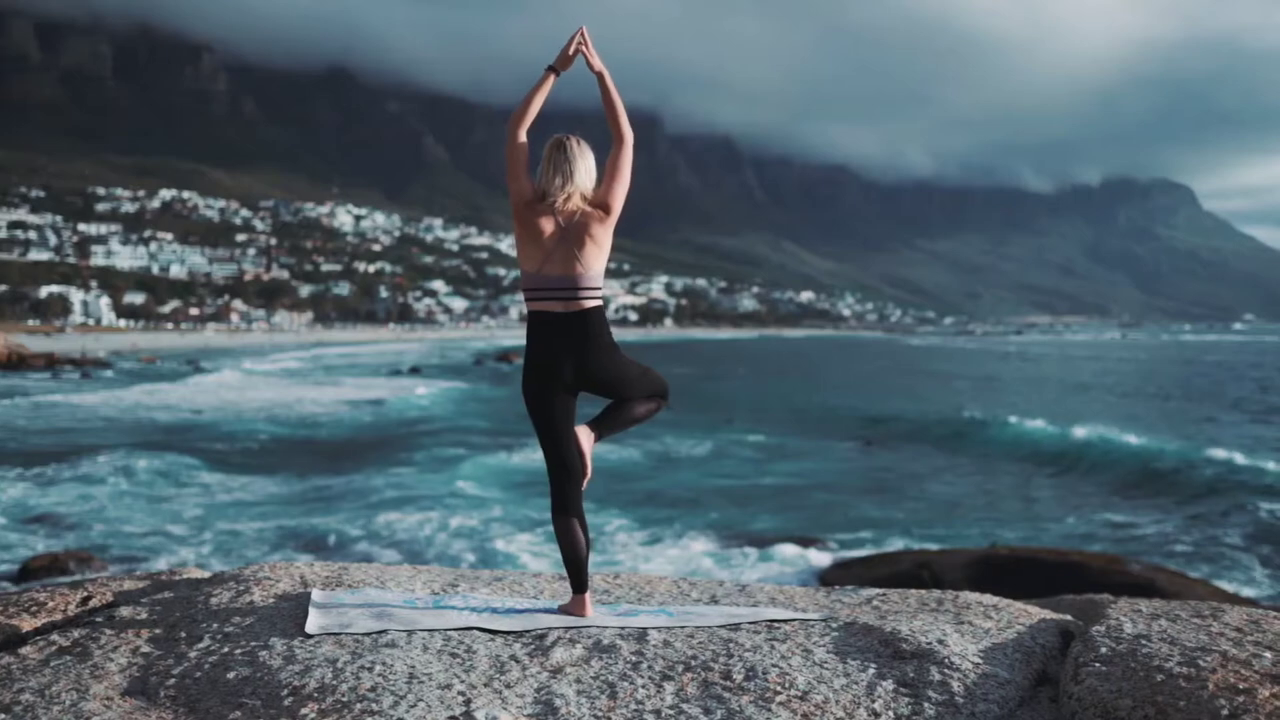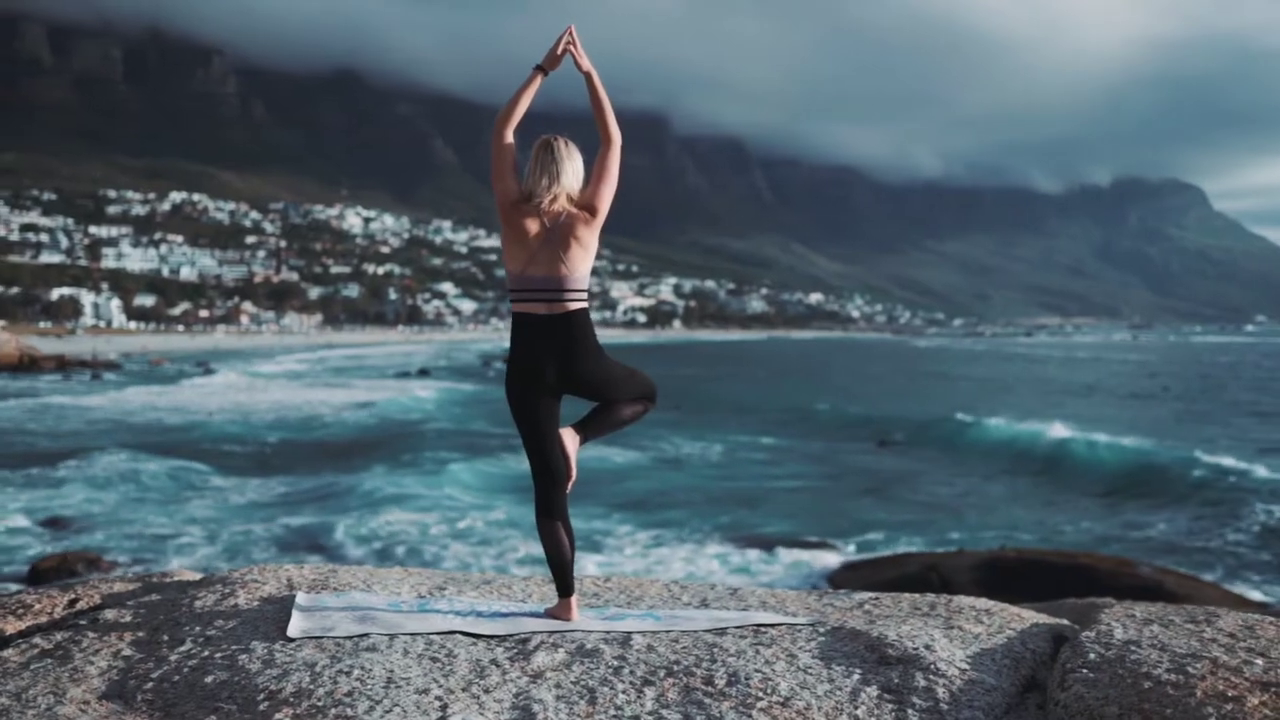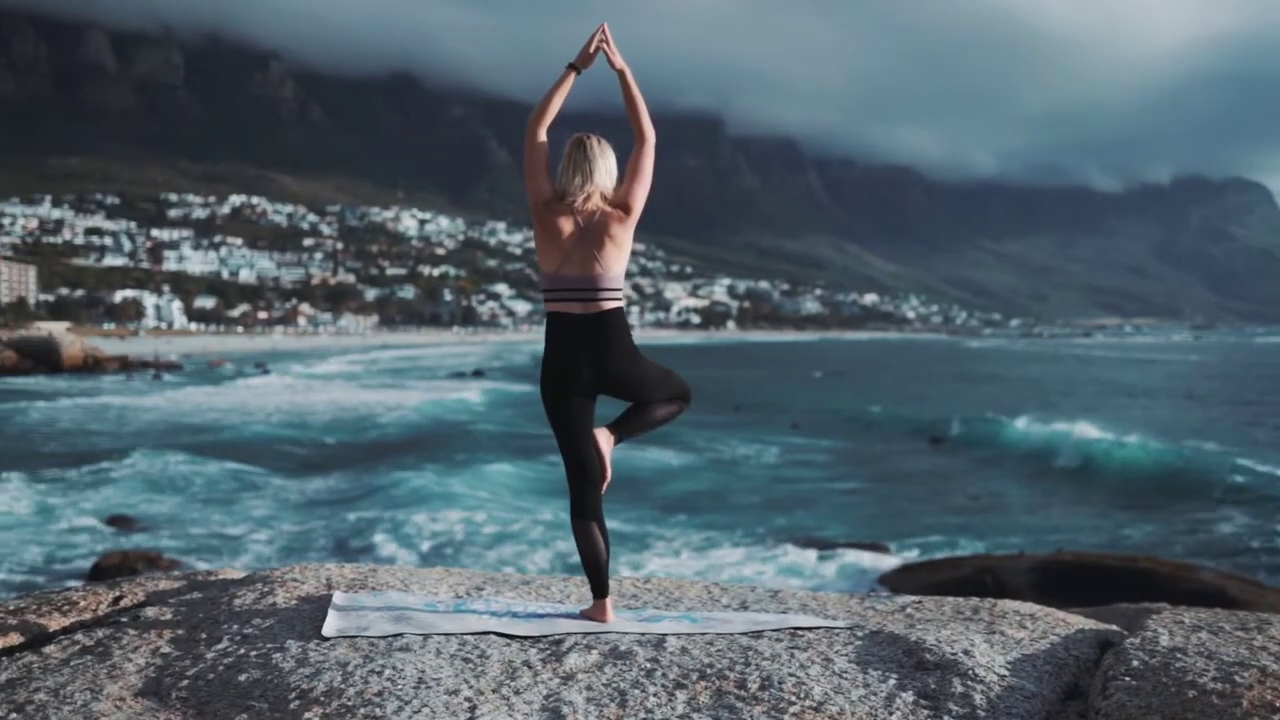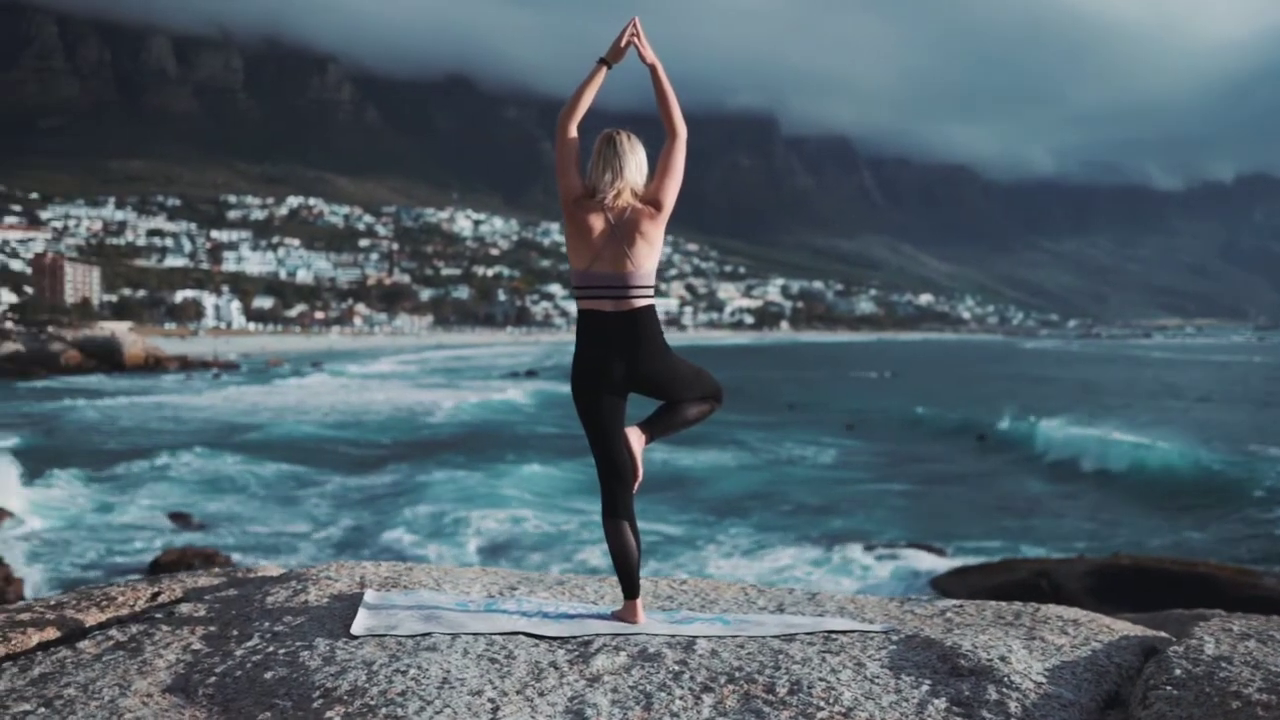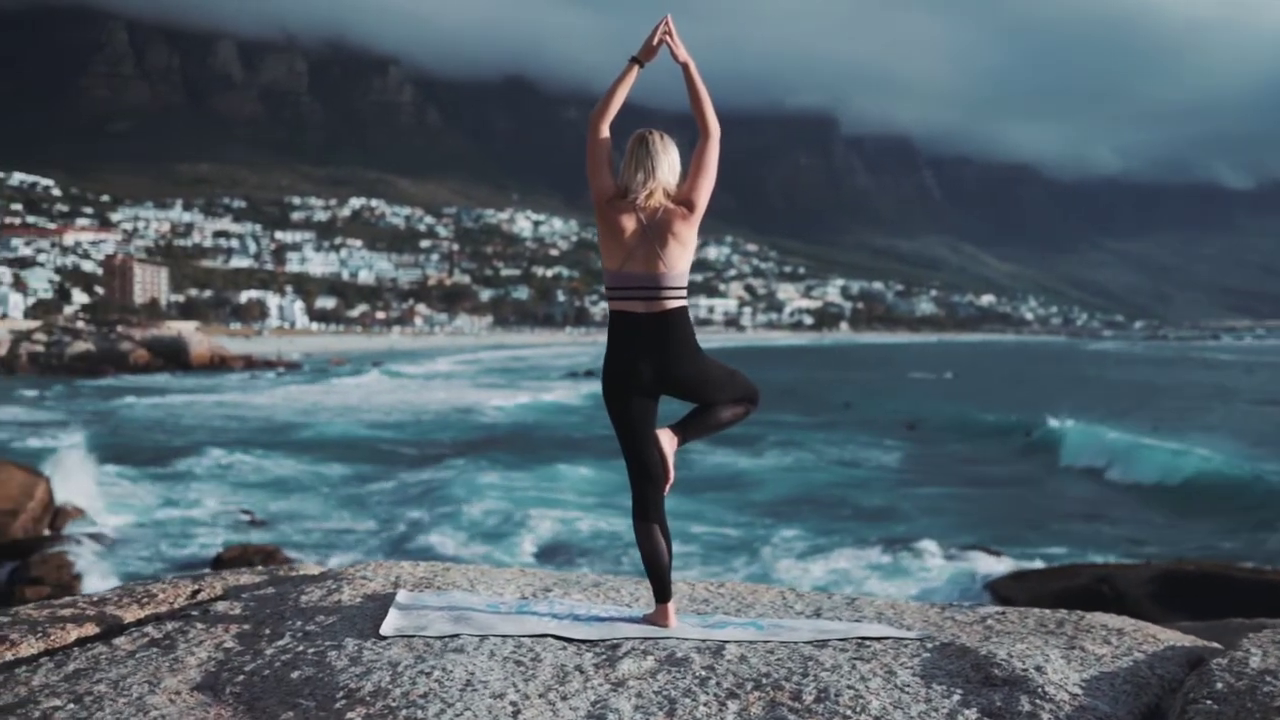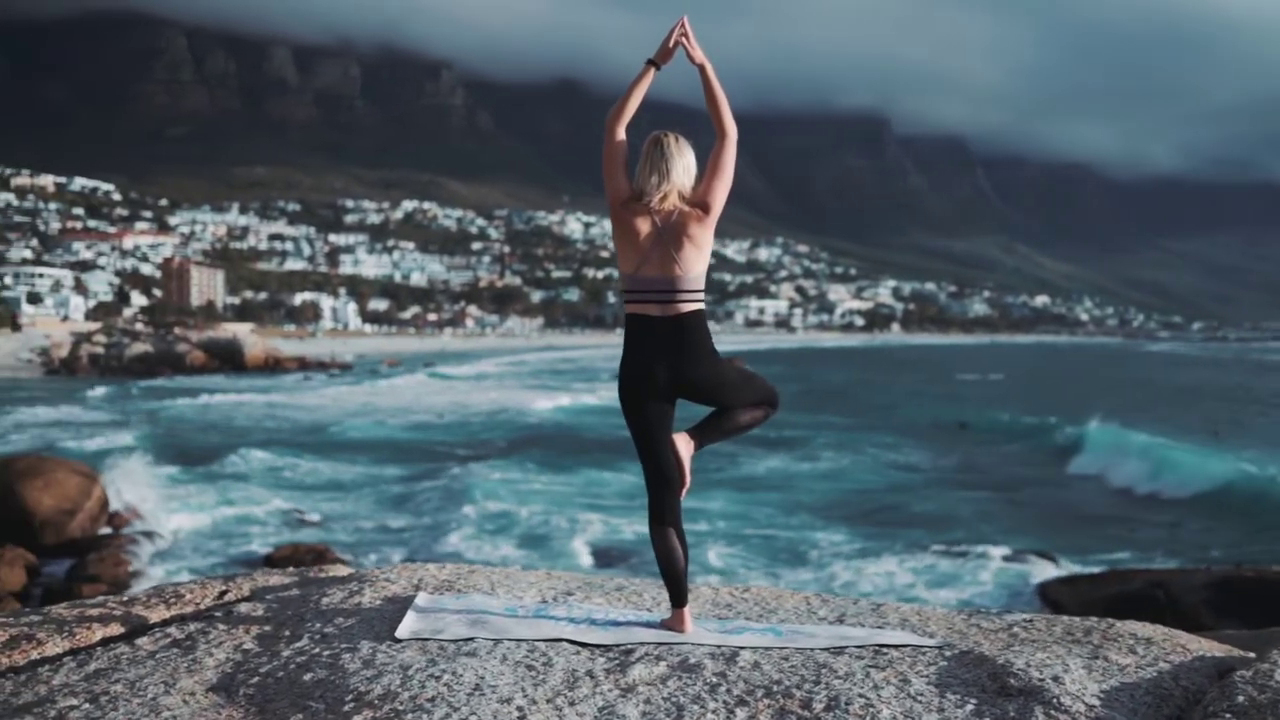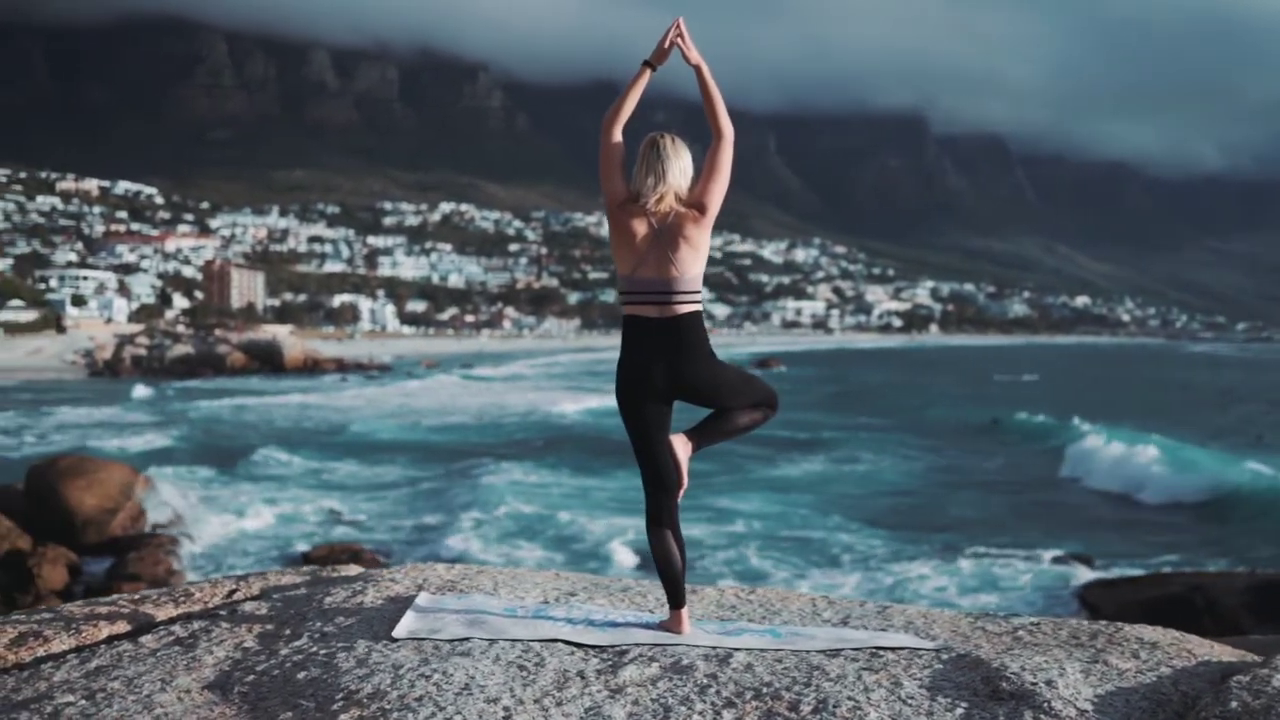
dt=0.7s
person 1, frame 1
left shoulder: (527, 216)
right shoulder: (602, 217)
left elbow: (516, 133)
right elbow: (625, 138)
left wrist: (555, 69)
right wrist: (598, 70)
left hip: (543, 358)
right hip: (593, 352)
left knee: (564, 482)
right knee: (656, 391)
left ankle: (580, 598)
right ankle: (591, 432)
person 1, frame 2
left shoulder: (513, 216)
right shoulder: (588, 218)
left elbow: (502, 133)
right elbow: (613, 140)
left wrist: (544, 69)
right wrist: (587, 69)
left hip: (527, 359)
right hip: (578, 354)
left knee: (548, 487)
right knee: (643, 393)
left ankle: (566, 601)
right ankle: (576, 435)
person 1, frame 3
left shoulder: (546, 215)
right shoulder: (622, 218)
left elbow: (535, 131)
right elbow: (646, 138)
left wrist: (576, 66)
right wrist: (619, 67)
left hip: (562, 360)
right hip: (613, 354)
left knee: (583, 487)
right knee: (678, 392)
left ankle: (601, 603)
right ankle: (611, 435)
person 1, frame 4
left shoulder: (577, 212)
right shoulder: (653, 214)
left elbow: (566, 127)
right elbow: (679, 133)
left wrist: (607, 61)
right wrist: (651, 61)
left hip: (593, 359)
right hip: (644, 352)
left knee: (614, 487)
right knee: (710, 392)
left ankle: (632, 606)
right ankle: (642, 435)
person 1, frame 5
left shoulder: (609, 214)
right shoulder: (685, 216)
left elbow: (598, 127)
right elbow: (712, 132)
left wrist: (639, 61)
right wrist: (683, 60)
left hip: (624, 360)
right hip: (676, 354)
left knee: (645, 490)
right knee: (745, 395)
left ankle: (664, 608)
right ankle: (675, 437)
person 1, frame 6
left shoulder: (625, 217)
right shoulder: (701, 218)
left elbow: (614, 130)
right elbow: (728, 135)
left wrist: (655, 63)
right wrist: (701, 62)
left hip: (641, 362)
right hip: (692, 357)
left knee: (662, 494)
right knee: (765, 398)
left ankle: (680, 614)
right ankle: (692, 440)
person 1, frame 7
left shoulder: (621, 218)
right shoulder: (698, 220)
left elbow: (610, 132)
right elbow: (724, 134)
left wrist: (650, 64)
right wrist: (696, 63)
left hip: (638, 364)
right hip: (689, 359)
left knee: (659, 495)
right knee: (764, 400)
left ankle: (678, 615)
right ankle: (690, 442)
